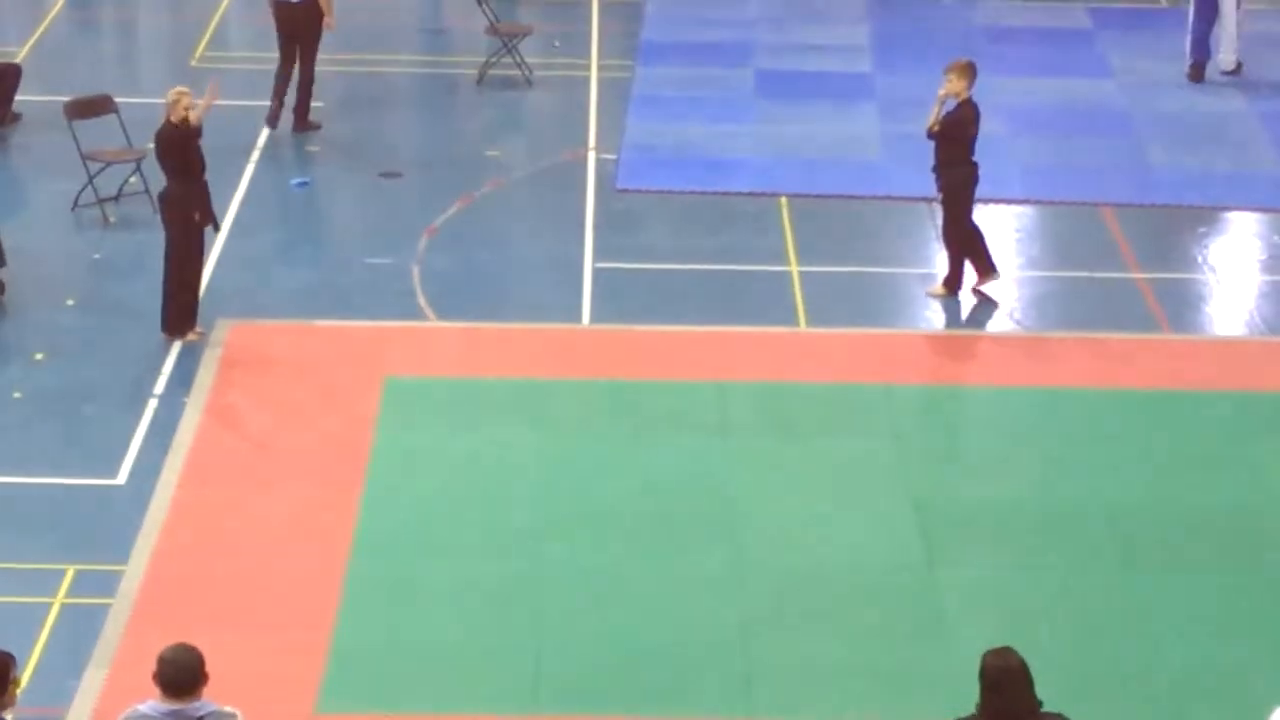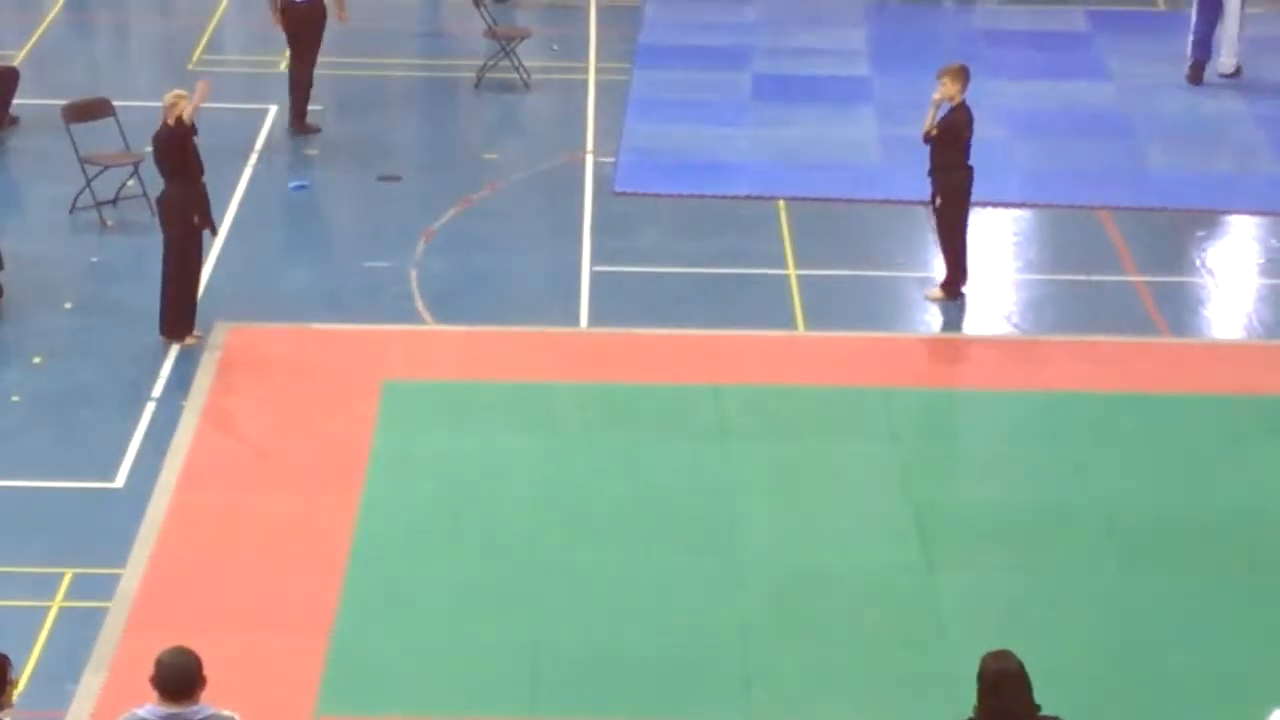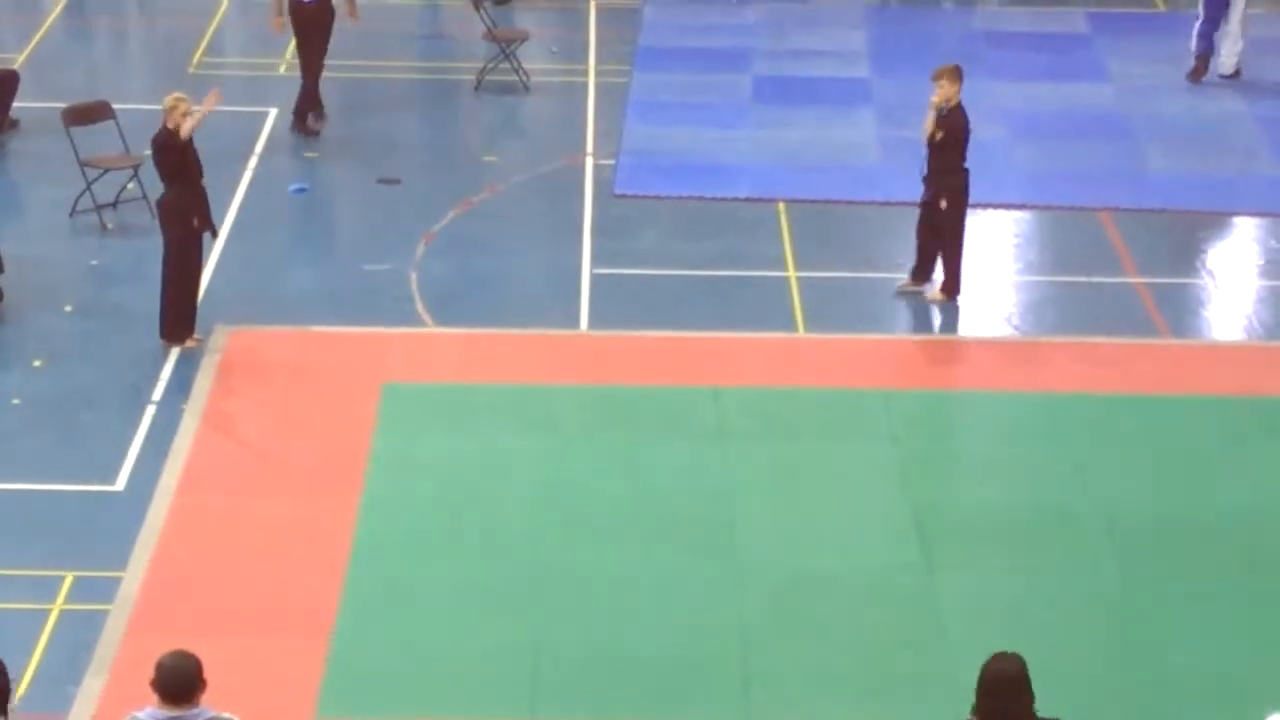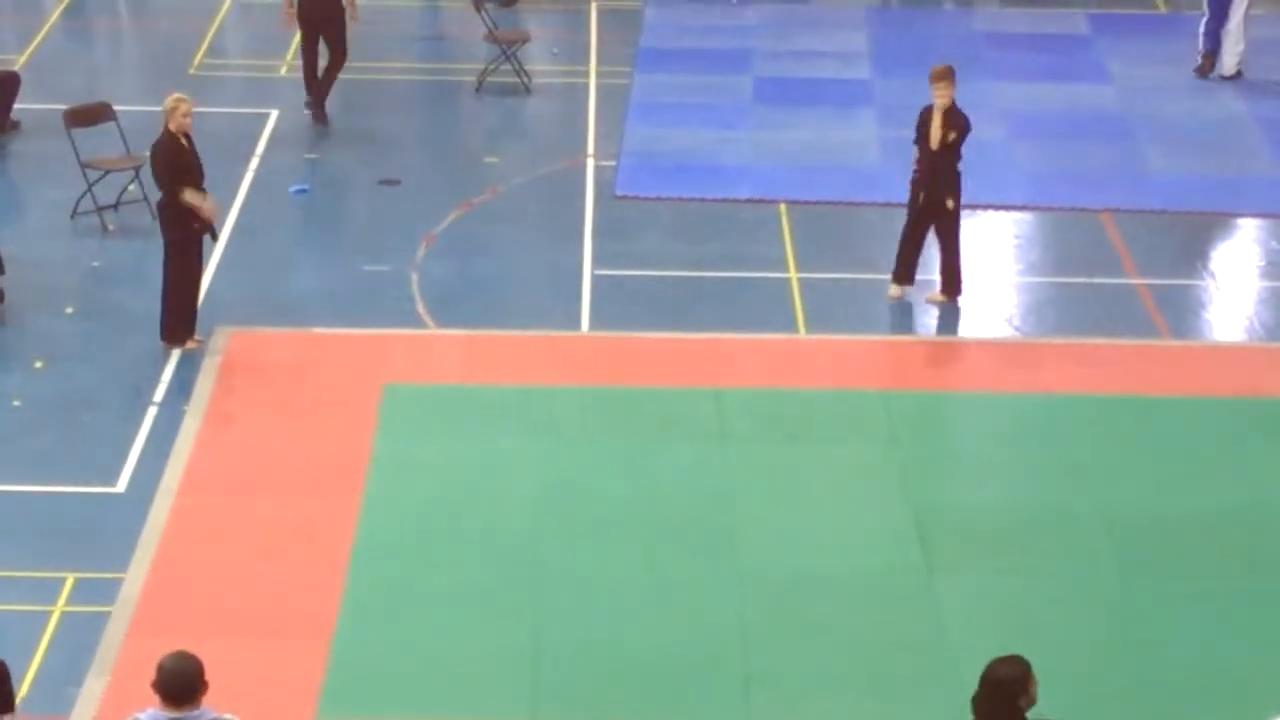
dt=0.2s
person 1, frame 1
left shoulder: (183, 133)
right shoulder: (166, 136)
right elbow: (187, 128)
right wrist: (204, 107)
left hip: (192, 204)
right hip: (178, 206)
left knee: (193, 266)
right knee: (179, 266)
left ankle: (187, 322)
right ankle: (176, 327)
person 1, frame 2
left shoulder: (182, 135)
right shoulder: (164, 138)
right elbow: (180, 126)
right wrist: (196, 102)
left hip: (190, 207)
right hip: (176, 209)
left knee: (191, 269)
right knee: (177, 270)
left ankle: (185, 326)
right ankle: (174, 330)
person 1, frame 3
left shoulder: (181, 139)
right shoulder: (162, 141)
right elbow: (180, 139)
right wrist: (201, 114)
left hip: (190, 210)
right hip: (175, 213)
left knee: (191, 273)
right knee: (177, 273)
left ankle: (185, 329)
right ankle: (173, 333)
person 1, frame 4
left shoulder: (185, 140)
right shoulder: (162, 147)
right elbow: (167, 184)
left wrist: (200, 203)
right wrist: (196, 200)
left hip: (191, 215)
right hip: (176, 218)
left knee: (192, 274)
right knee: (178, 275)
left ankle: (186, 331)
right ankle: (174, 335)
person 2, frame 1
left shoulder: (962, 114)
right shoulder: (967, 109)
left elbow: (932, 132)
right elbow: (944, 132)
left wrist: (938, 104)
right wrist: (943, 105)
left hip: (956, 177)
right hip: (960, 174)
left knee: (953, 230)
right knee: (964, 225)
left ankle: (952, 283)
right ankle: (986, 269)
person 2, frame 2
left shoulder: (958, 117)
right shoulder: (957, 113)
left elbow: (928, 137)
right elbow: (937, 137)
left wrist: (933, 108)
right wrist: (937, 109)
left hip: (953, 182)
right hip: (949, 179)
left knee: (951, 233)
right knee: (950, 231)
left ankle: (950, 287)
right ankle: (956, 278)
person 2, frame 3
left shoulder: (957, 119)
right shoulder: (943, 113)
left elbow: (929, 141)
left wrist: (932, 112)
left hip: (952, 184)
right hip: (936, 180)
left knee: (950, 236)
right knee: (926, 230)
left ankle: (949, 289)
right ankle: (919, 277)
person 2, frame 4
left shoulder: (958, 119)
right shoulder: (927, 113)
left elbow: (936, 145)
left wrist: (939, 114)
right wrist: (916, 172)
left hip: (946, 184)
right hip: (923, 181)
left knee: (948, 237)
right knee: (912, 232)
left ankle: (949, 289)
right ankle: (900, 280)
